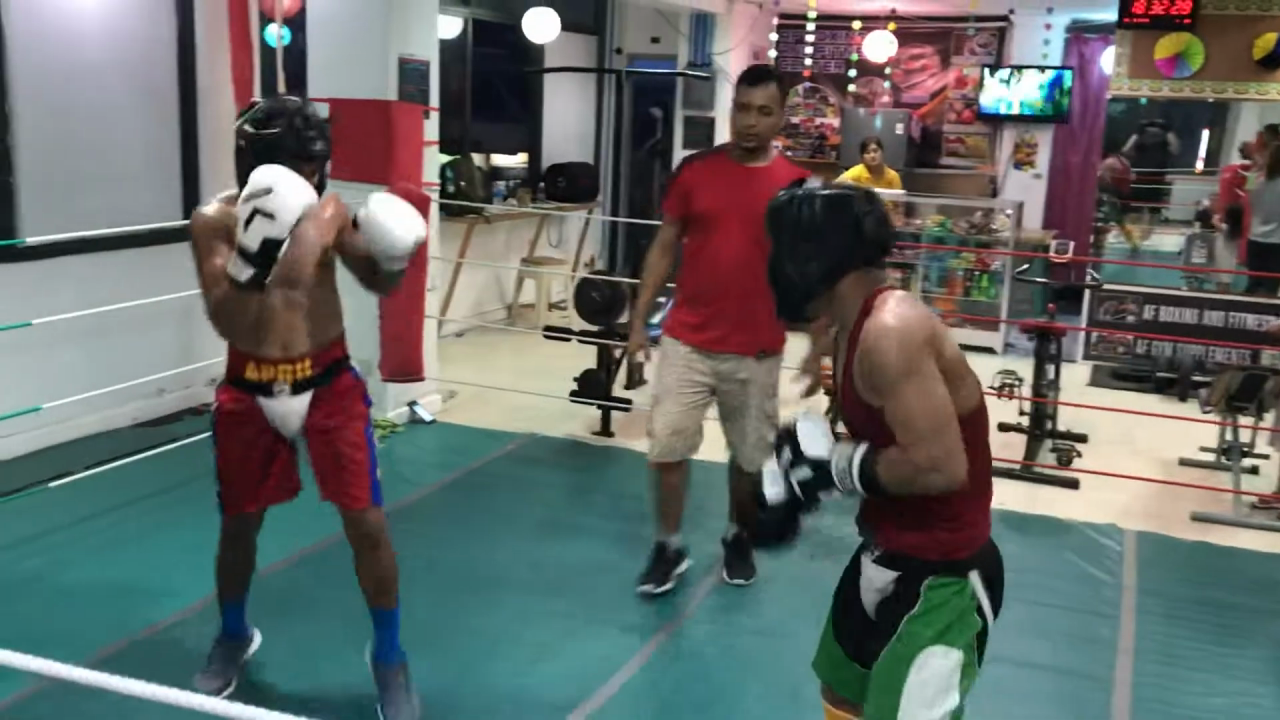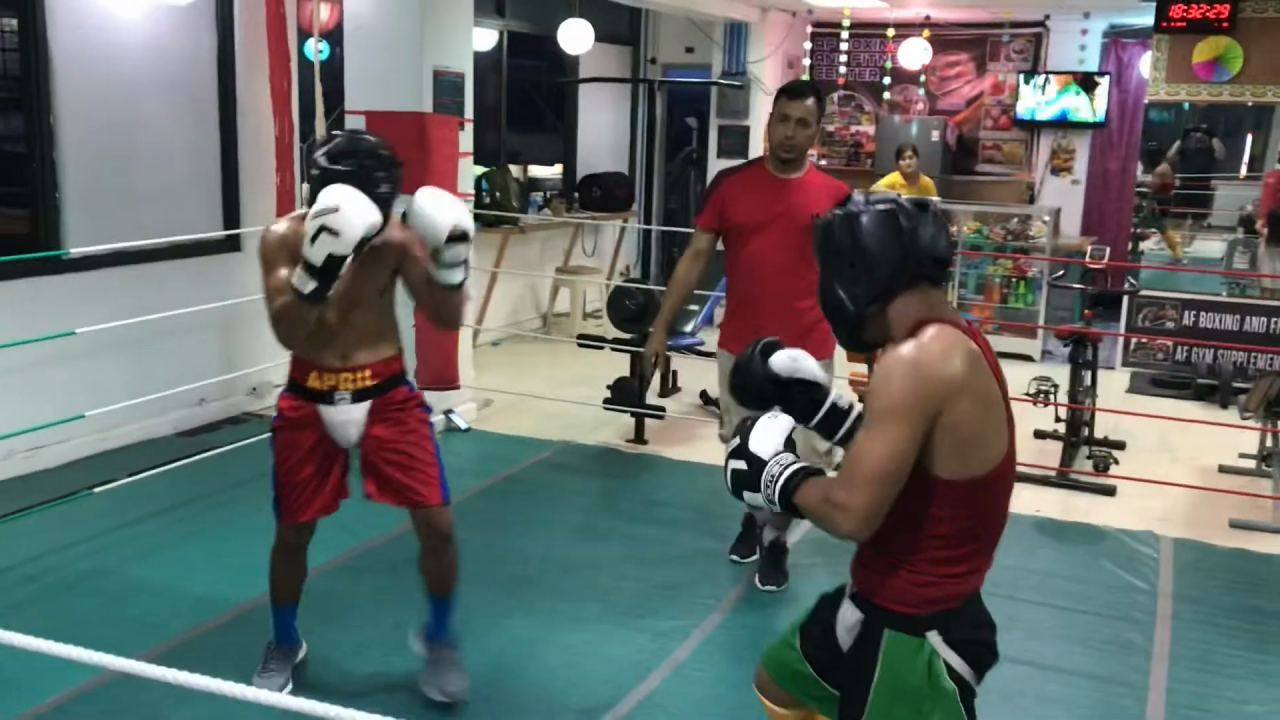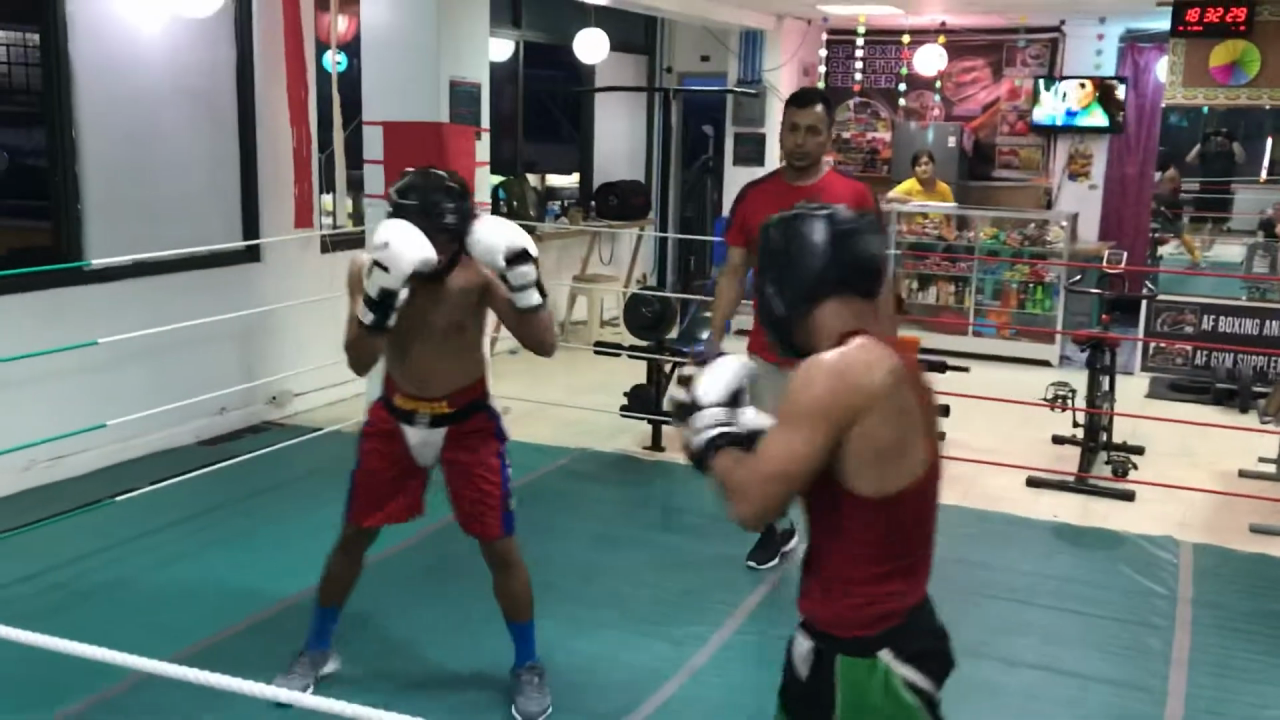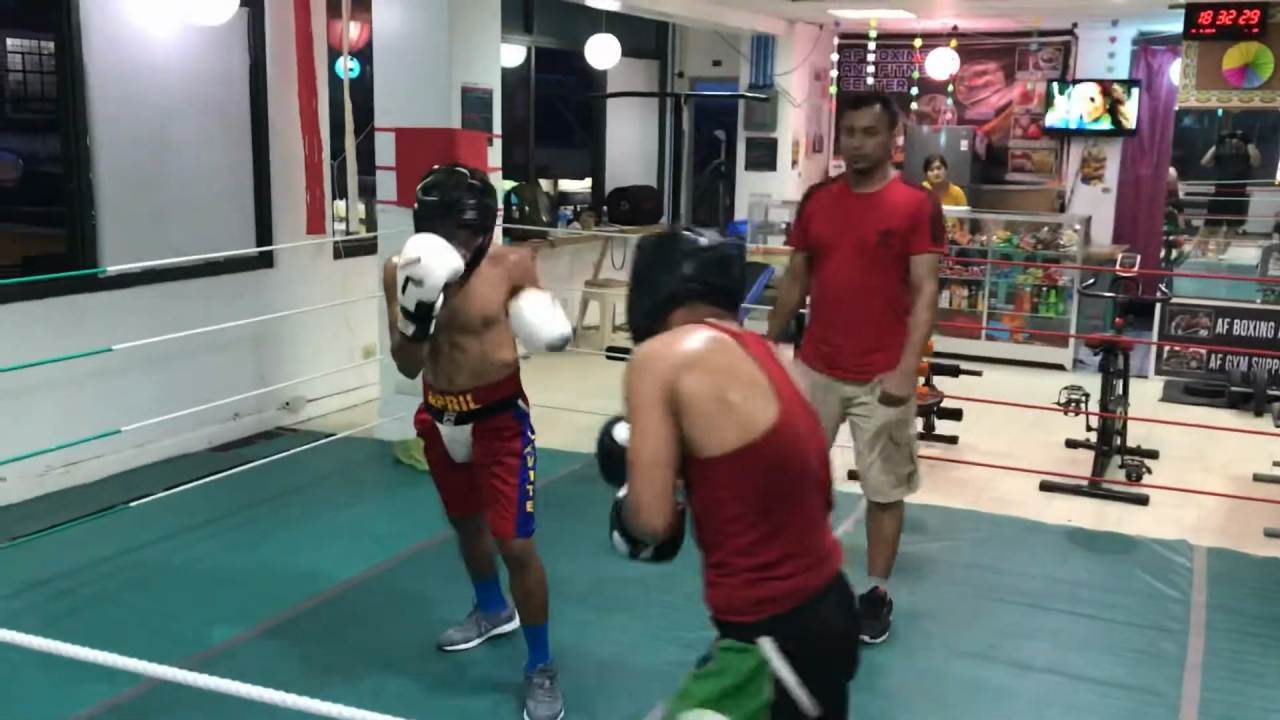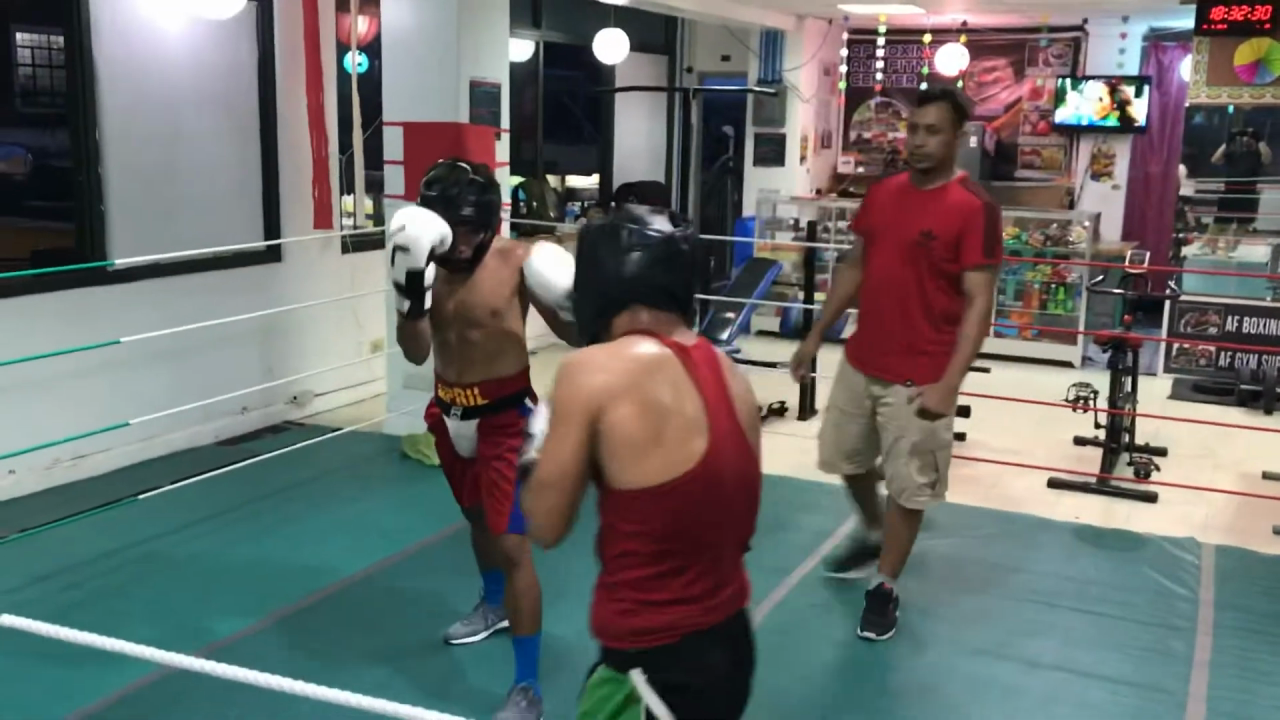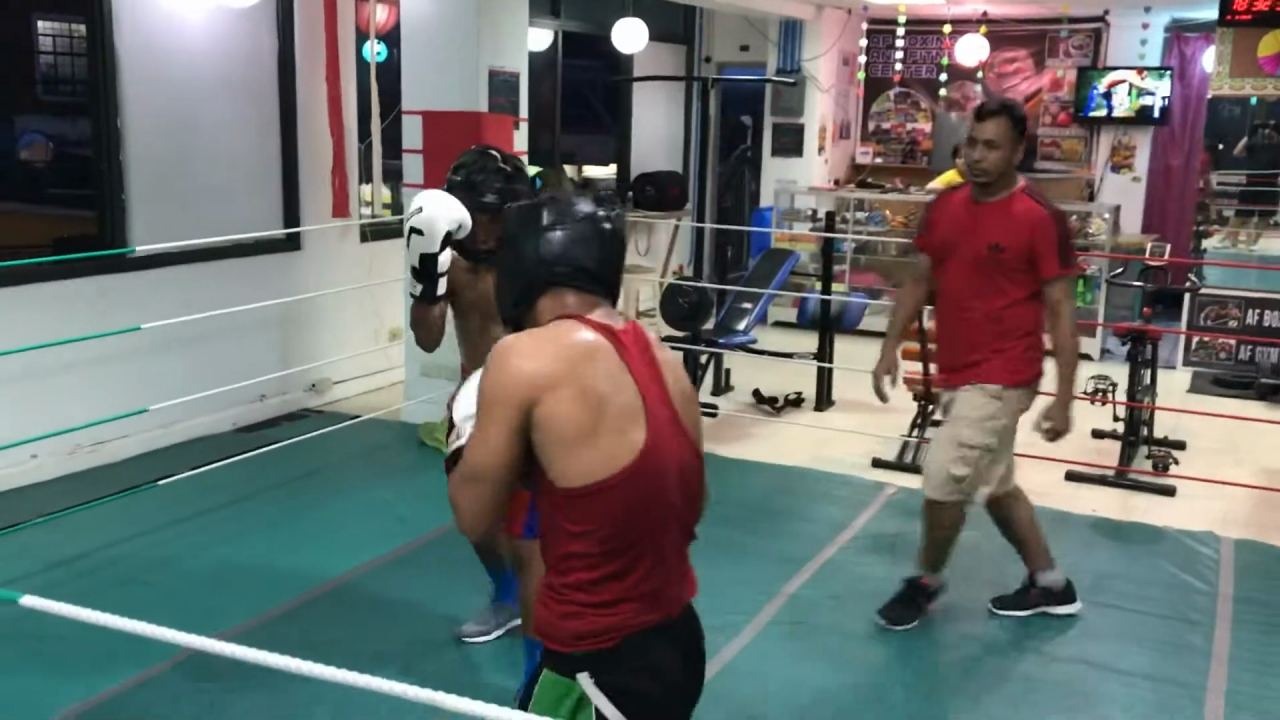
dt=0.3s
person 1, frame 1
left shoulder: (332, 213)
right shoulder: (214, 222)
left elbow: (380, 283)
right elbow: (227, 323)
left wrist: (394, 253)
right wrist: (254, 251)
left hip: (329, 387)
right hip: (249, 394)
left knee: (368, 526)
right knee: (240, 527)
left ankle: (390, 660)
right ankle: (233, 639)
person 1, frame 2
left shoulder: (396, 236)
right shoulder: (284, 239)
left elbow: (448, 319)
right elbow: (289, 332)
left wrist: (448, 261)
right wrist: (318, 266)
left hip: (388, 397)
right hip: (310, 403)
left knee: (437, 524)
right knee: (292, 533)
left ankle: (439, 638)
right ankle: (285, 644)
person 1, frame 3
left shoulder: (479, 271)
right shoulder: (371, 268)
left elbow: (545, 343)
right elbow: (359, 362)
left wrist: (526, 281)
right wrist: (380, 296)
left hip: (468, 422)
right hip: (395, 419)
left knee: (501, 548)
right knee: (354, 538)
left ankle: (527, 666)
right ankle: (317, 648)
person 1, frame 4
left shoulder: (512, 265)
right shoulder: (402, 271)
left elbow: (556, 336)
right elbow: (406, 365)
left wrist: (553, 329)
right wrist: (417, 309)
left hip: (498, 418)
right hip: (438, 417)
left knee: (516, 546)
right knee: (466, 526)
left ankle: (541, 668)
right ankle: (492, 610)
person 1, frame 5
left shoulder: (517, 260)
right shoulder: (418, 260)
left elbow: (570, 333)
right elbow: (416, 352)
left wrist: (565, 301)
right wrist: (411, 285)
left hip: (507, 411)
right hip: (450, 409)
left knee: (512, 542)
right knee: (480, 518)
right ankle: (497, 603)
person 1, frame 6
right shoulder: (449, 256)
right elbow: (428, 339)
right wrist: (425, 269)
left knee: (524, 545)
left ankle: (537, 673)
right ankle: (505, 603)
person 2, frame 1
left shoulder: (798, 186)
right shoulder: (694, 171)
right elbow: (664, 249)
right wrist: (638, 320)
left hip: (757, 349)
right hip: (688, 340)
left knee: (749, 453)
right knee: (667, 444)
left ankle: (738, 536)
right ankle: (668, 546)
person 2, frame 2
left shoulder: (835, 195)
right shoulder: (731, 184)
right elbow: (696, 257)
right wrist: (661, 327)
left hip: (806, 352)
right hip: (740, 347)
left knee: (795, 458)
left ankle: (775, 541)
right ankle: (754, 518)
person 2, frame 3
left shoulder: (856, 197)
right shoulder: (754, 196)
right elbow: (732, 273)
right wrist: (716, 340)
right hip: (771, 353)
right ankle: (778, 527)
person 2, frame 4
left shoulder: (918, 206)
right shoulder: (817, 201)
left elbow: (925, 292)
right elbow: (796, 277)
left wrist: (905, 370)
right wrist: (770, 341)
left hip: (880, 377)
right hip: (818, 366)
left knee: (885, 486)
left ankle: (876, 593)
person 2, frame 5
left shoulder: (974, 210)
right shoulder: (882, 193)
left elbow: (979, 302)
left wrist: (948, 384)
right wrist: (816, 334)
left hip: (919, 378)
right hip: (861, 363)
left knee: (909, 485)
right knee: (846, 459)
left ankle: (883, 590)
right ankle: (875, 535)
person 2, frame 6
left shoulder: (1042, 220)
right shoulder: (943, 207)
left elbow: (1061, 313)
right elbow: (918, 283)
left wrist: (1063, 399)
right wrist: (889, 350)
left hip: (1000, 378)
right hip: (956, 374)
left knee: (944, 482)
right knee: (991, 485)
left ankle: (924, 584)
right ankle: (1050, 586)
person 3, frame 1
left shoulder: (892, 331)
right shoulder: (853, 333)
left elbow: (941, 468)
left wrist: (837, 462)
right wrist: (804, 471)
left hip: (941, 578)
right hip: (890, 561)
person 3, frame 2
left shoulder: (917, 362)
right shoulder: (953, 347)
left elbow: (853, 512)
left wrist: (774, 472)
right wrist: (821, 405)
left hip: (916, 633)
right hip: (882, 605)
person 3, frame 3
left shoulder: (836, 374)
right shoulder: (885, 363)
left elbow: (752, 502)
left wrist: (707, 422)
right wrist: (749, 426)
left hip: (868, 651)
person 3, frame 4
left shoulder: (661, 358)
right shoulder: (765, 355)
left elbow: (654, 518)
left wrist: (628, 498)
left hip: (772, 636)
right hip: (822, 609)
person 3, frame 5
left shoulder: (594, 373)
right shoulder: (729, 375)
left elbow: (546, 523)
left wrist: (542, 445)
left hip: (654, 667)
right hip: (726, 643)
person 3, frame 6
left shoulder: (525, 359)
right shoulder: (661, 356)
left elbow: (475, 515)
left wrist: (468, 432)
left hip: (600, 666)
right hip: (677, 643)
